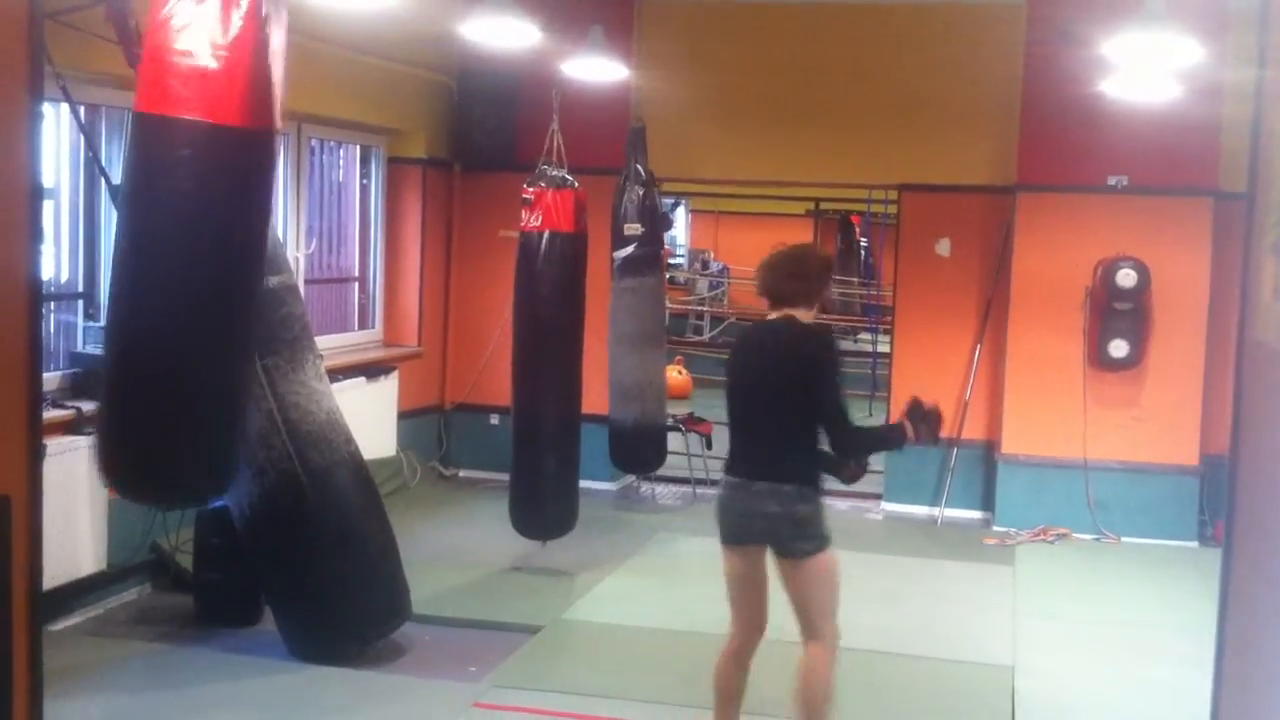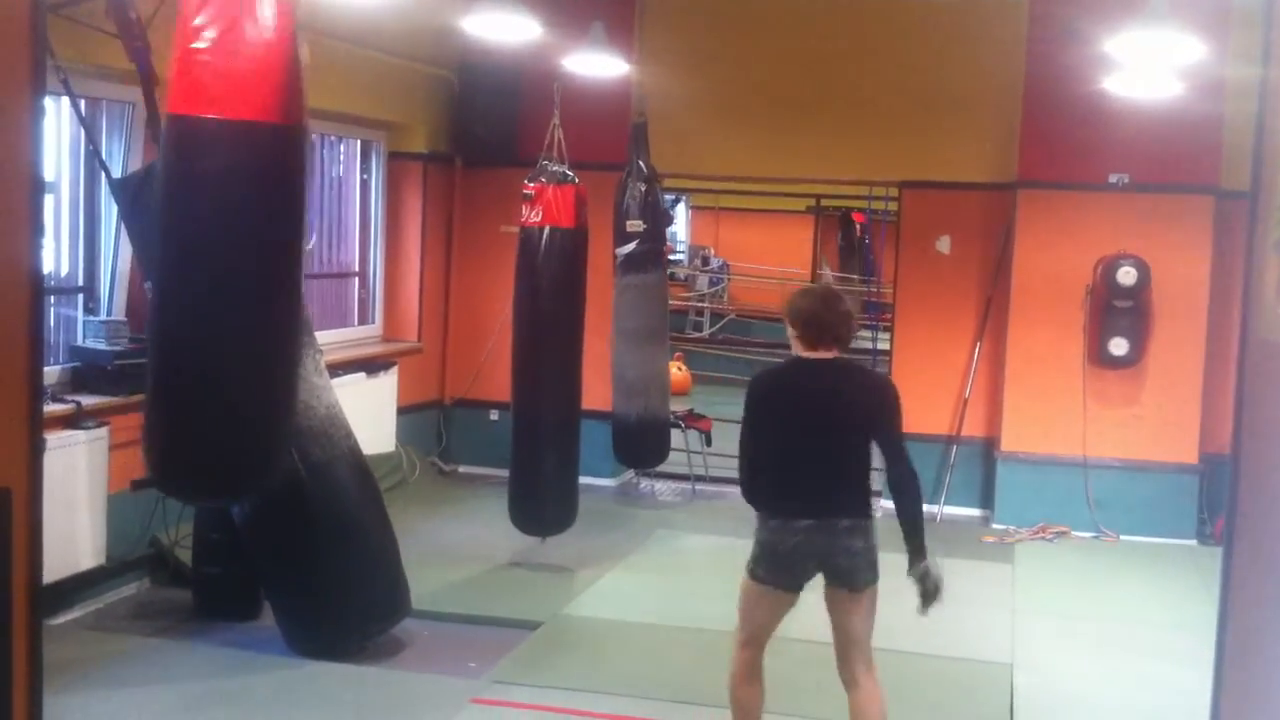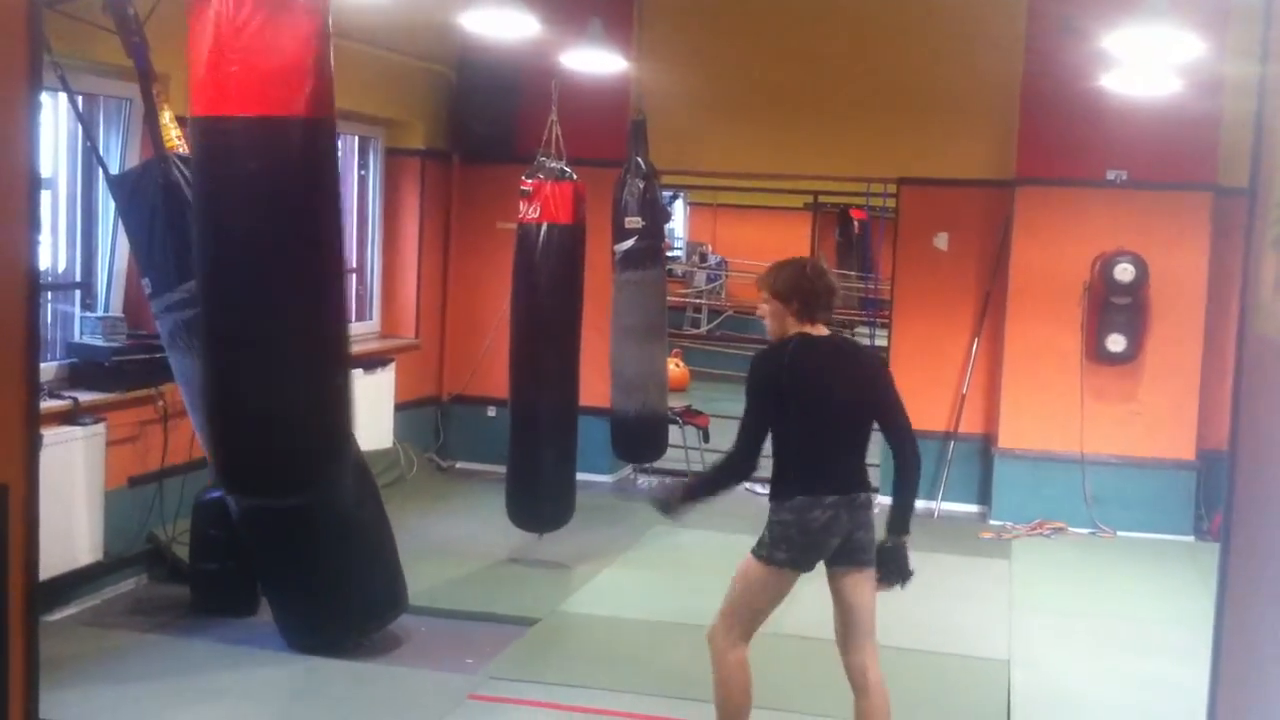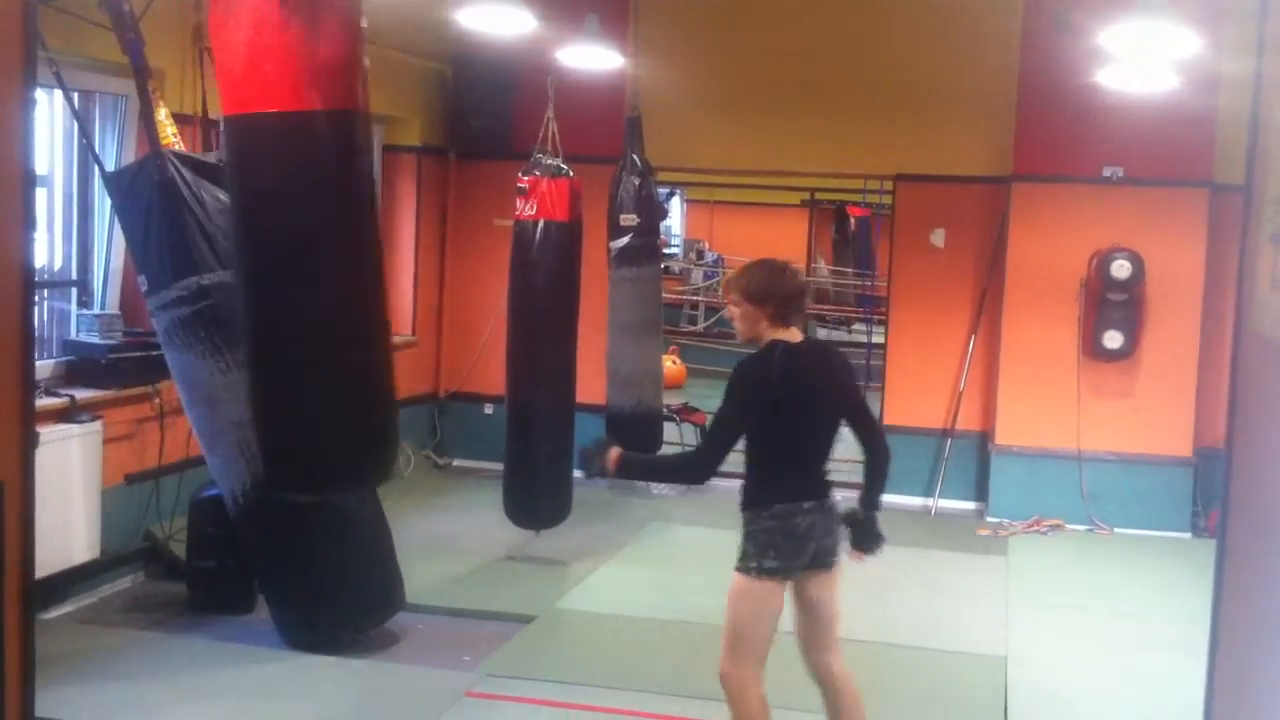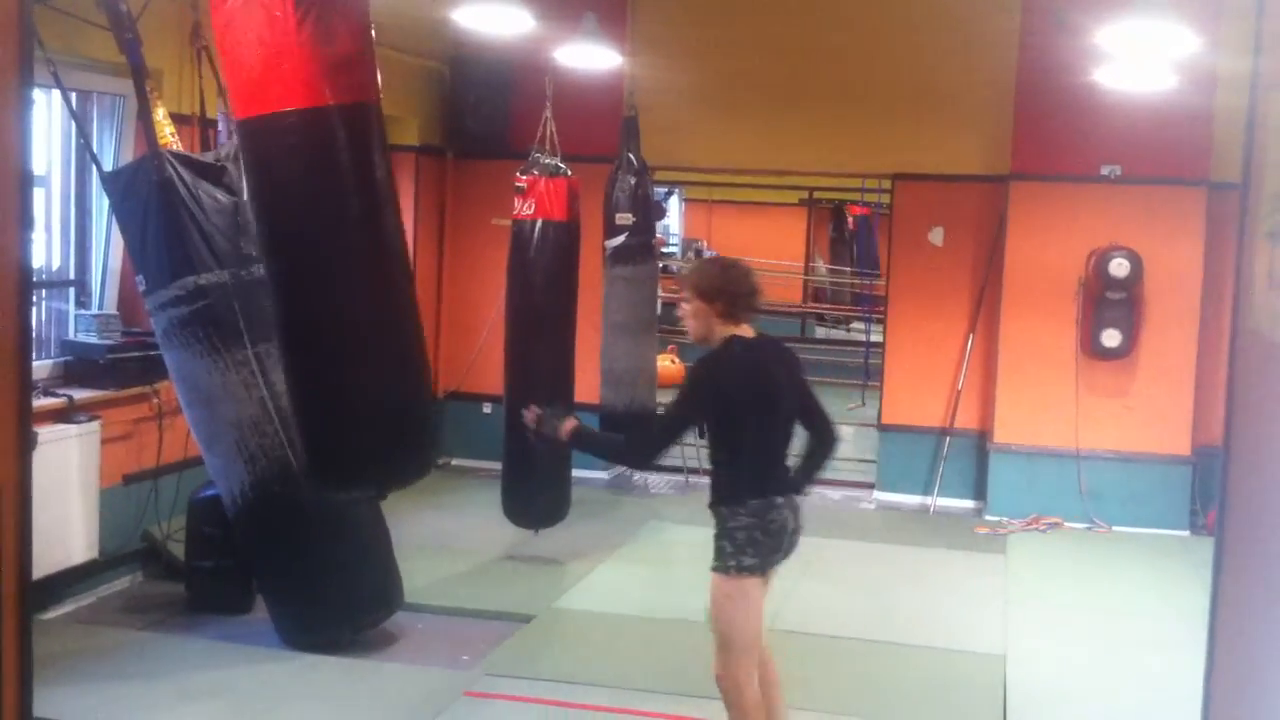
dt=0.2s
person 1, frame 1
left shoulder: (745, 343)
right shoulder: (815, 346)
right elbow: (844, 440)
left wrist: (823, 462)
right wrist: (906, 431)
left hip: (739, 496)
right hip: (792, 501)
left knee: (744, 633)
right knee: (821, 639)
person 1, frame 2
left shoulder: (767, 387)
right shoulder: (875, 388)
left elbow: (751, 479)
right elbow: (900, 475)
right wrist: (919, 557)
left hip: (785, 534)
right hip: (851, 536)
left knee: (748, 648)
right knee: (859, 672)
person 1, frame 3
left shoulder: (774, 363)
right shoulder: (867, 362)
left elbow: (742, 462)
right elbow: (907, 452)
left wrist: (684, 494)
right wrist: (897, 534)
left hip: (798, 516)
right hip: (855, 514)
left knee: (726, 638)
right knee: (862, 660)
person 1, frame 4
left shoulder: (757, 372)
right shoulder: (831, 362)
left elbow: (699, 467)
right elbow: (877, 446)
left wrist: (617, 461)
right wrist: (867, 512)
left hip: (773, 526)
right hip: (819, 519)
left knee: (737, 670)
right knee: (825, 657)
person 1, frame 5
left shoulder: (717, 368)
right shoulder: (777, 356)
left elbow: (645, 450)
right elbow: (825, 436)
left wrist: (567, 431)
left hip: (745, 520)
right hip: (777, 512)
left knee: (732, 670)
right knee: (745, 642)
